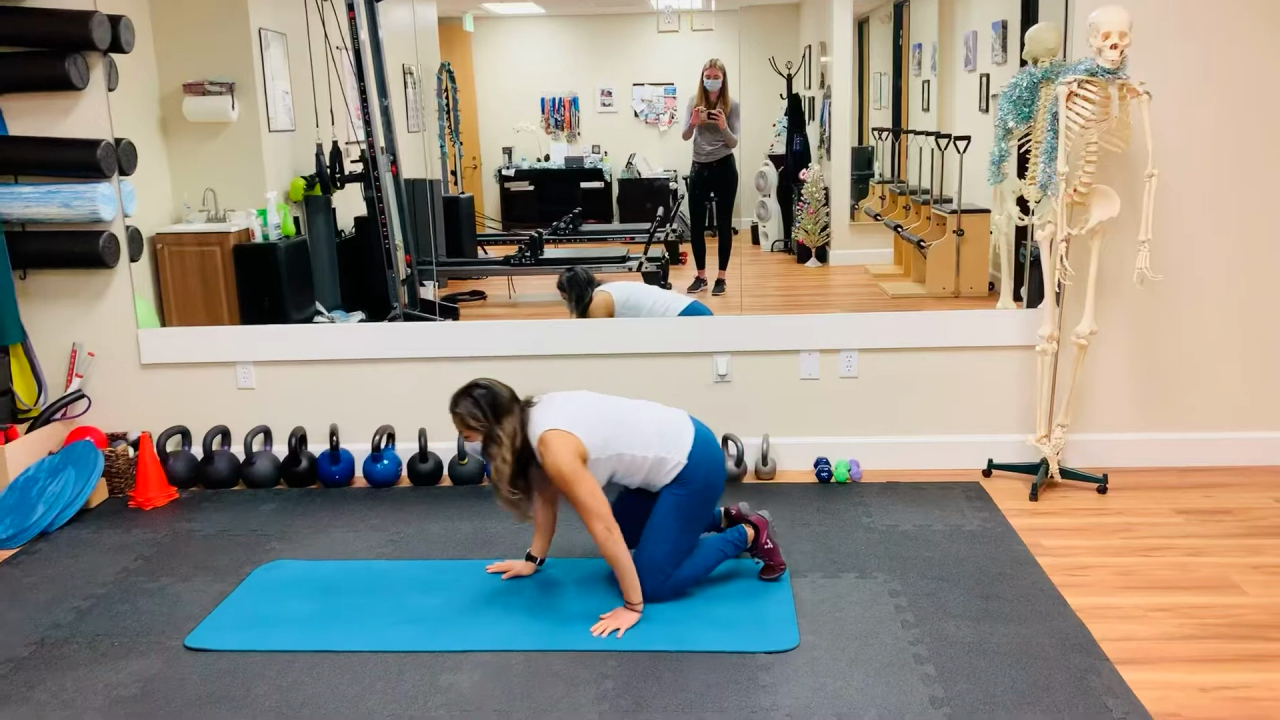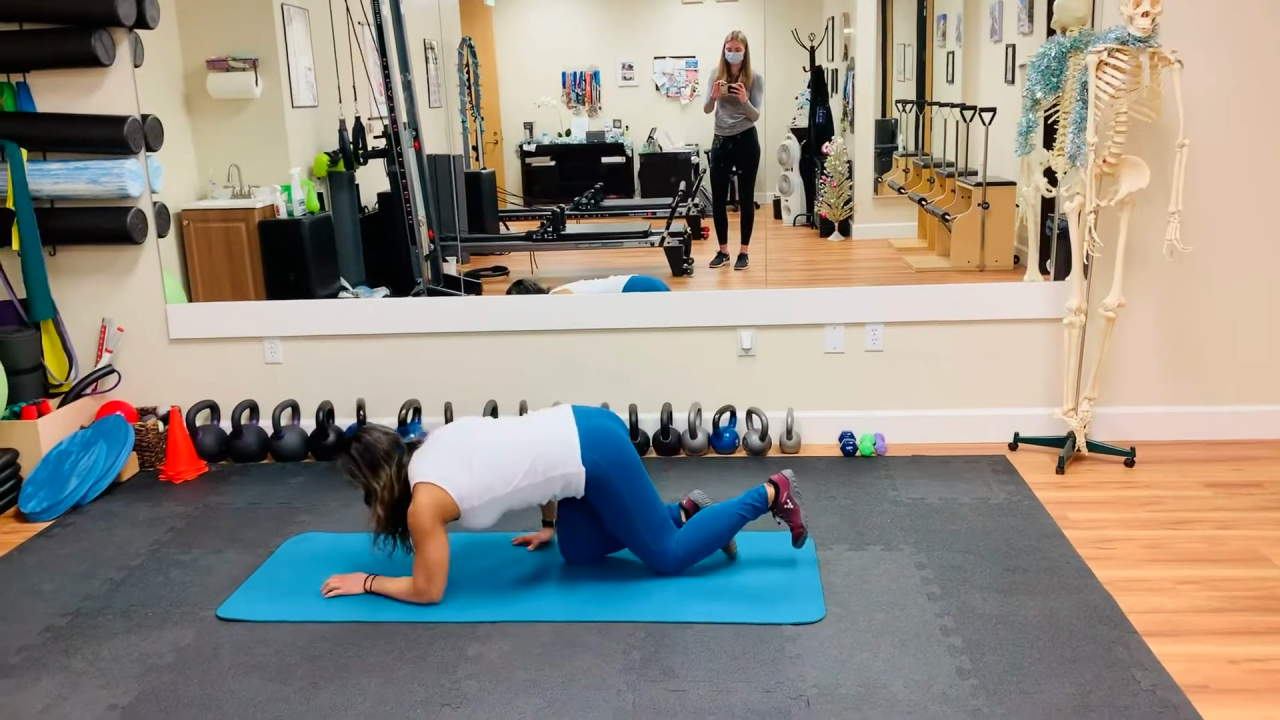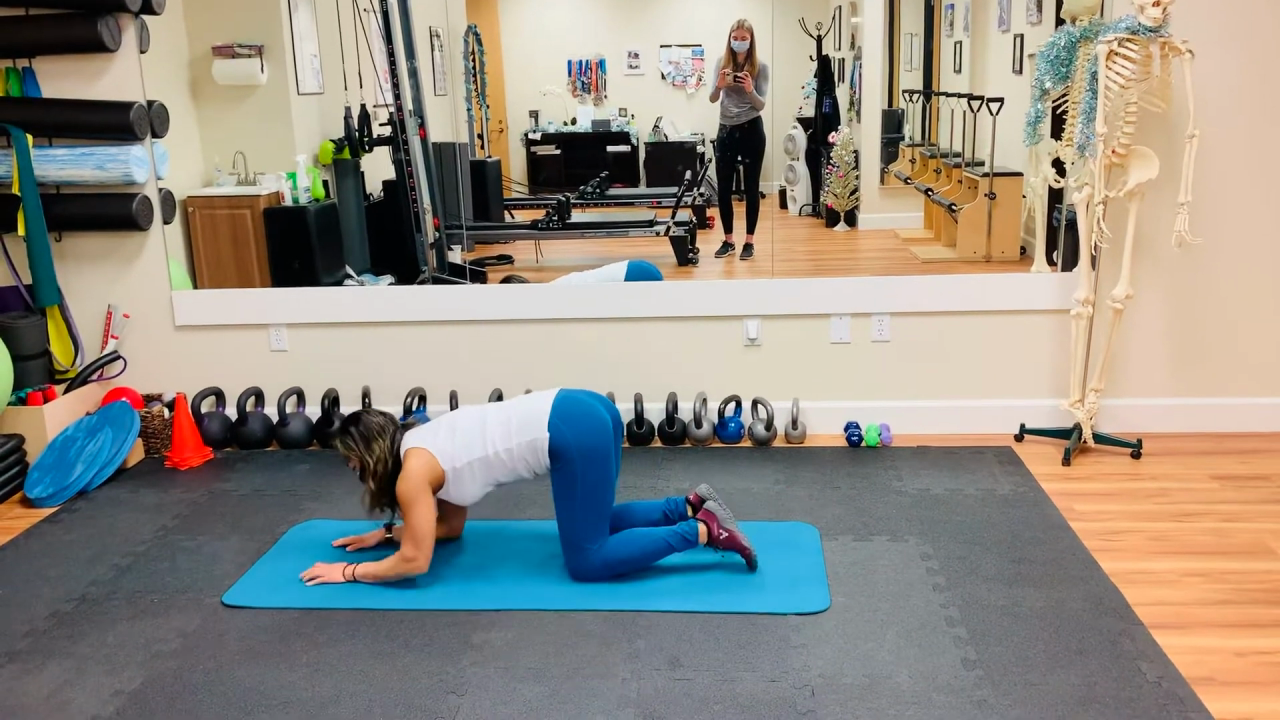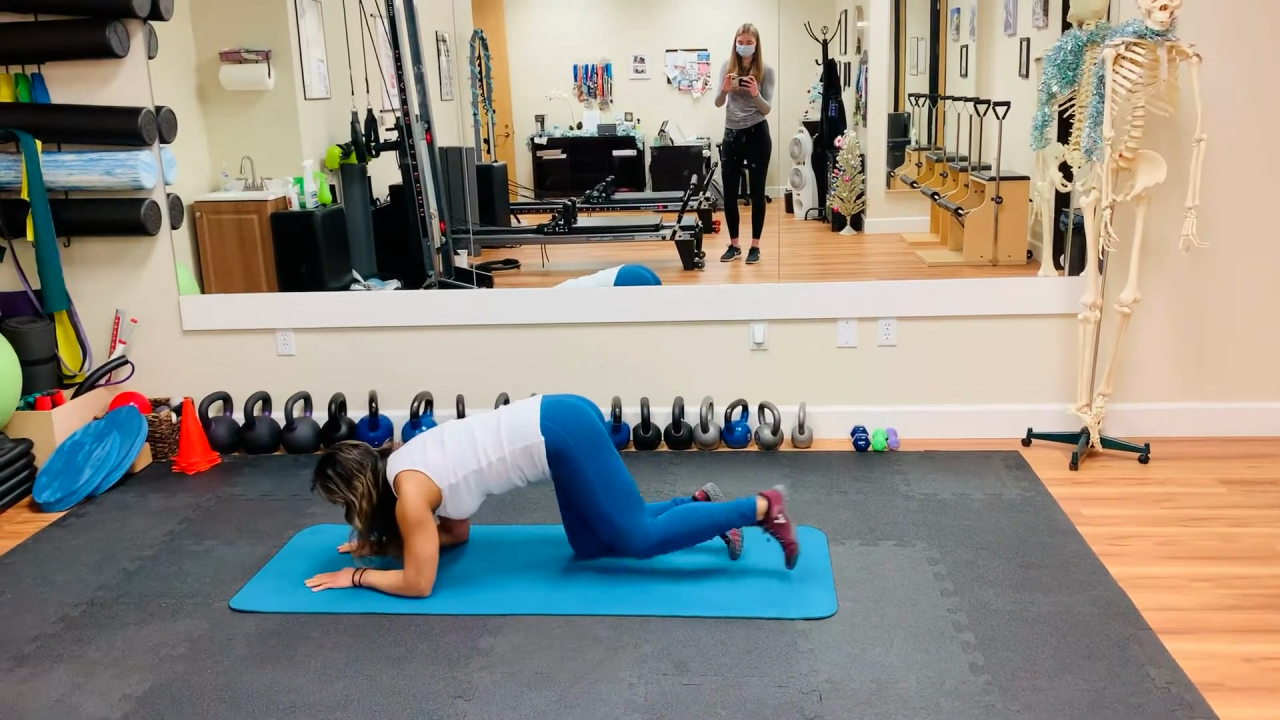
dt=1s
person 1, frame 1
left shoulder: (554, 446)
right shoulder: (533, 417)
left elbow: (604, 529)
right elbow: (546, 496)
left wrist: (633, 606)
right wrist: (532, 559)
left hip: (696, 464)
right hip: (674, 447)
left knee: (653, 582)
right knee: (626, 536)
left ankle: (748, 533)
right ankle: (724, 518)
person 1, frame 2
left shoulder: (425, 500)
right shoulder: (437, 441)
left elbow: (428, 590)
left wrist: (365, 583)
right wrist: (551, 525)
left hip: (597, 456)
right hip: (586, 423)
left knee: (667, 555)
right knee: (578, 551)
left ankle: (770, 494)
right ankle: (684, 510)
person 1, frame 3
left shoulder: (414, 471)
right shoulder: (427, 447)
left elbow: (415, 561)
right elbow: (450, 527)
left wrist: (349, 572)
right wrist: (386, 533)
left hip: (574, 432)
right hip: (586, 411)
left knee: (587, 561)
right knee: (590, 525)
left ankle: (703, 531)
right ankle: (692, 506)
person 1, frame 4
left shoulder: (407, 492)
right shoulder: (401, 459)
left elbow: (418, 583)
right elbow: (453, 532)
left wrist: (355, 576)
right wrist: (379, 541)
left hip: (561, 434)
right hip: (561, 417)
left knee: (637, 539)
right knee: (589, 544)
left ankle: (760, 508)
right ankle: (697, 503)
person 2, frame 1
left shoulder: (732, 105)
right shoulder: (694, 102)
left elbow: (734, 143)
right elbow: (685, 136)
left wrist: (723, 127)
right wrist: (693, 123)
left hip: (724, 168)
right hip: (699, 168)
left knee: (723, 224)
right knee: (696, 224)
left ankle: (721, 277)
right ankle: (701, 276)
person 2, frame 2
left shoulder: (754, 78)
right shoulder: (716, 74)
left elbow: (756, 116)
right elbow: (707, 110)
left wrist: (744, 100)
right wrist: (714, 96)
left hip: (746, 141)
right hip: (721, 141)
left knee: (745, 198)
right knee: (718, 199)
left ankle: (744, 252)
right ankle: (723, 251)
person 2, frame 3
left shoulder: (760, 67)
right shoulder: (722, 63)
left elbow: (761, 105)
right elbow: (712, 99)
left wrist: (749, 90)
right wrist: (719, 86)
left hip: (751, 130)
right hip: (726, 130)
left knee: (751, 188)
right knee: (724, 188)
left ankle: (749, 242)
right ankle: (728, 240)
person 2, frame 4
left shoulder: (766, 71)
right shoulder: (727, 67)
left elbow: (767, 109)
right elbow: (718, 103)
left wrist: (755, 94)
right wrist: (724, 89)
left hip: (757, 134)
right hip: (732, 134)
left knee: (756, 192)
right knee: (729, 193)
left ankle: (755, 246)
right ankle: (734, 245)
